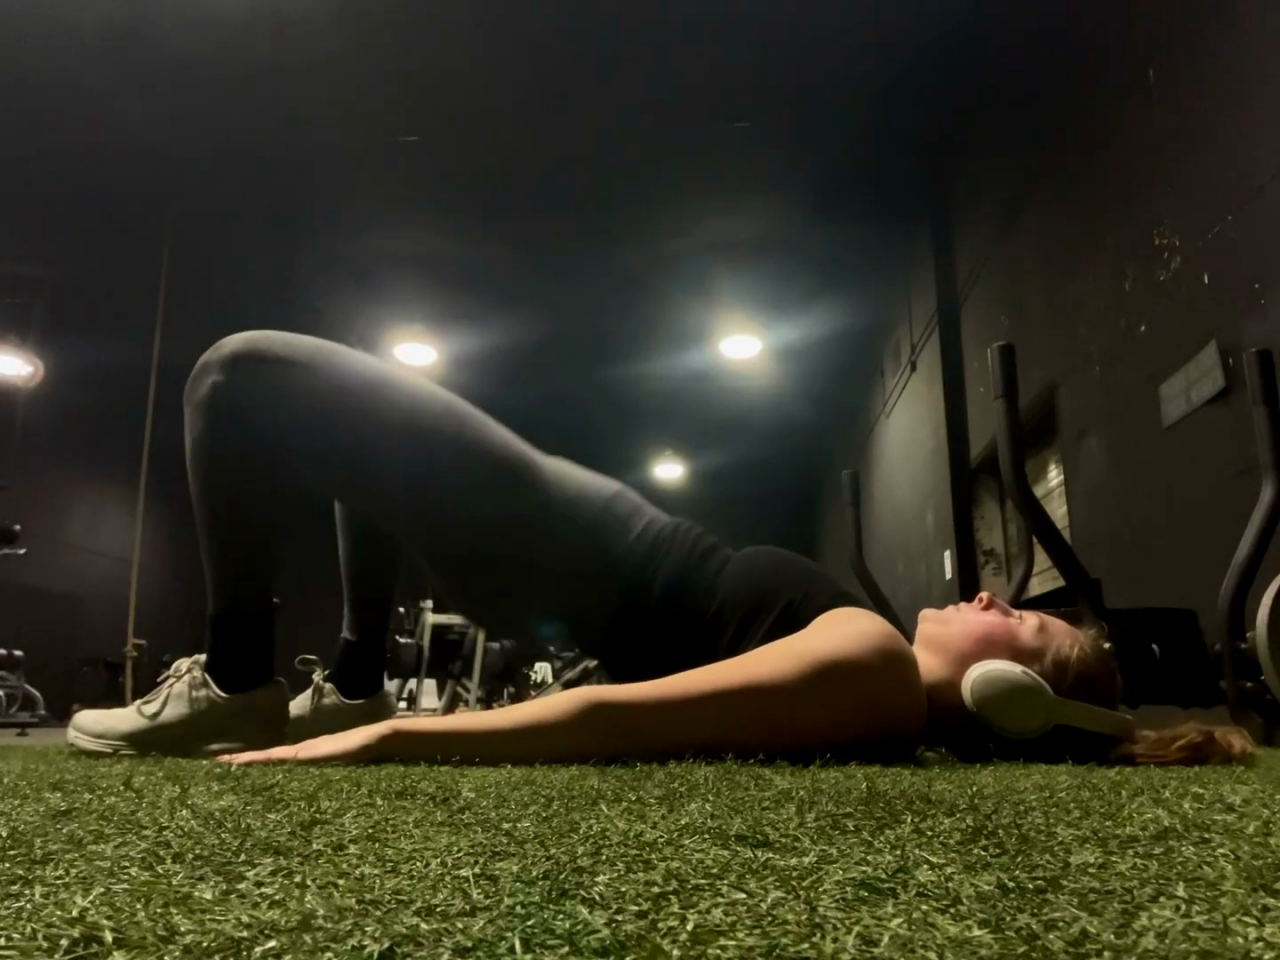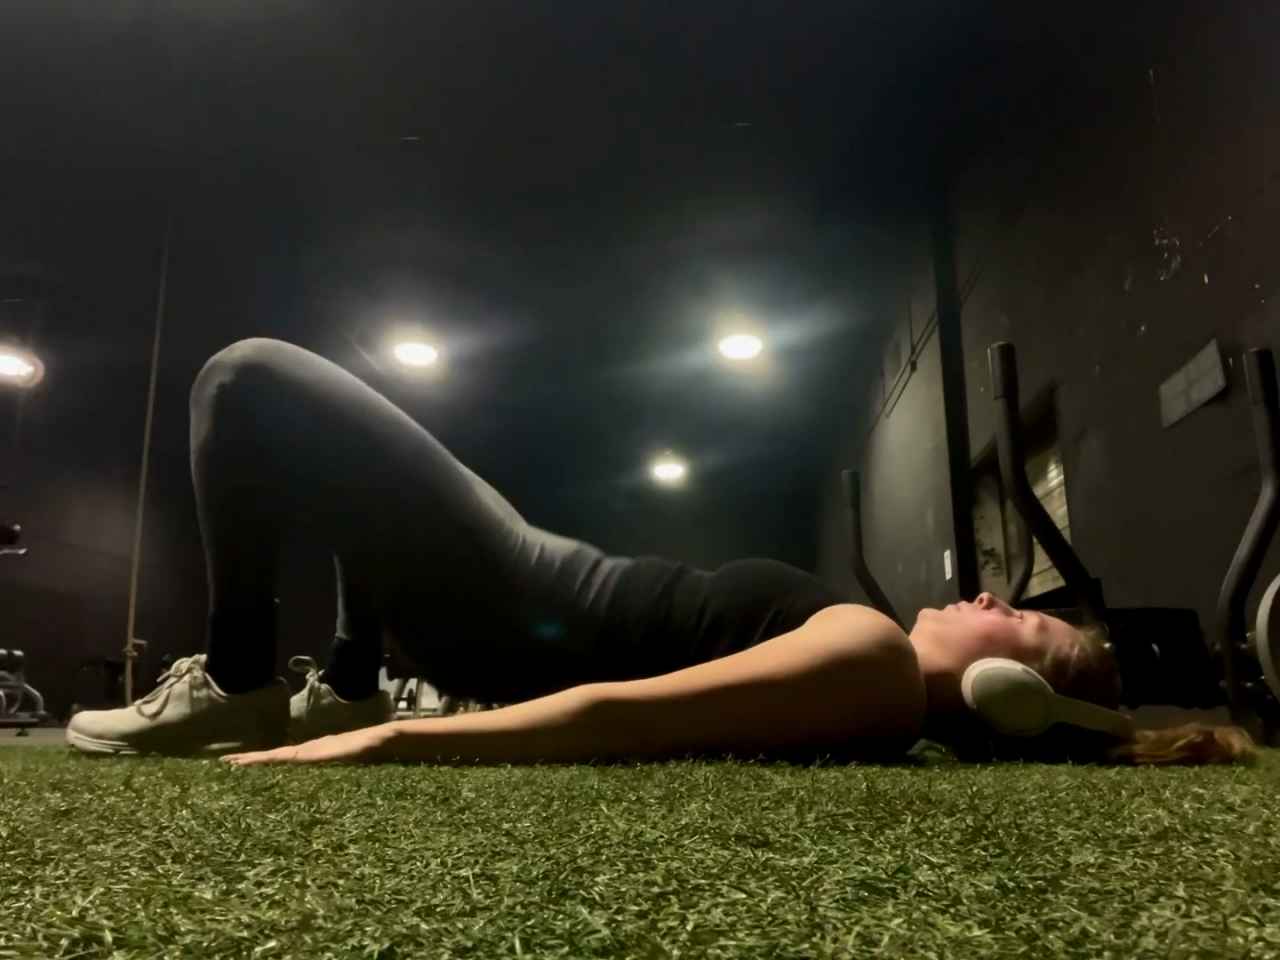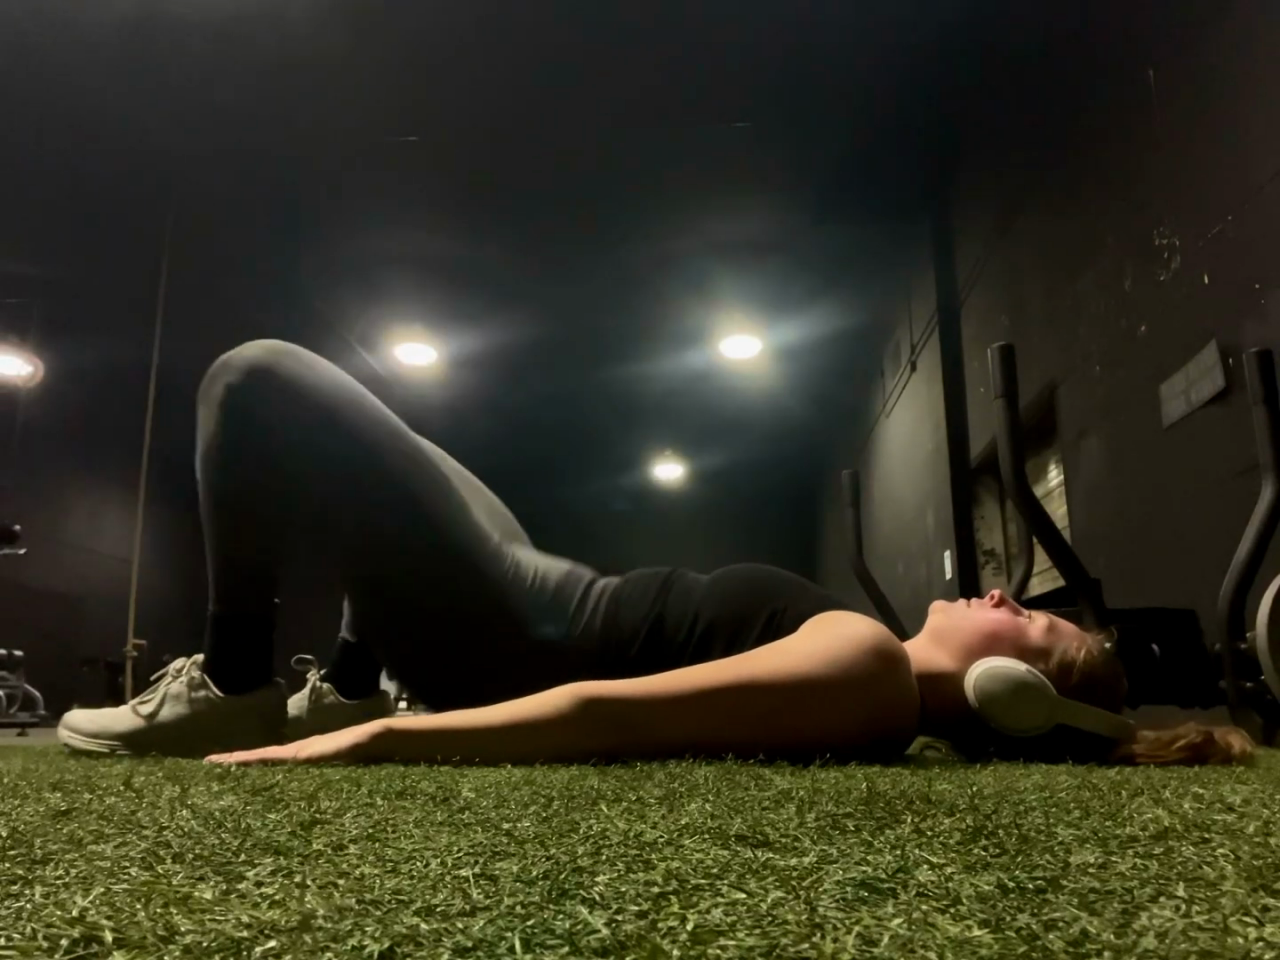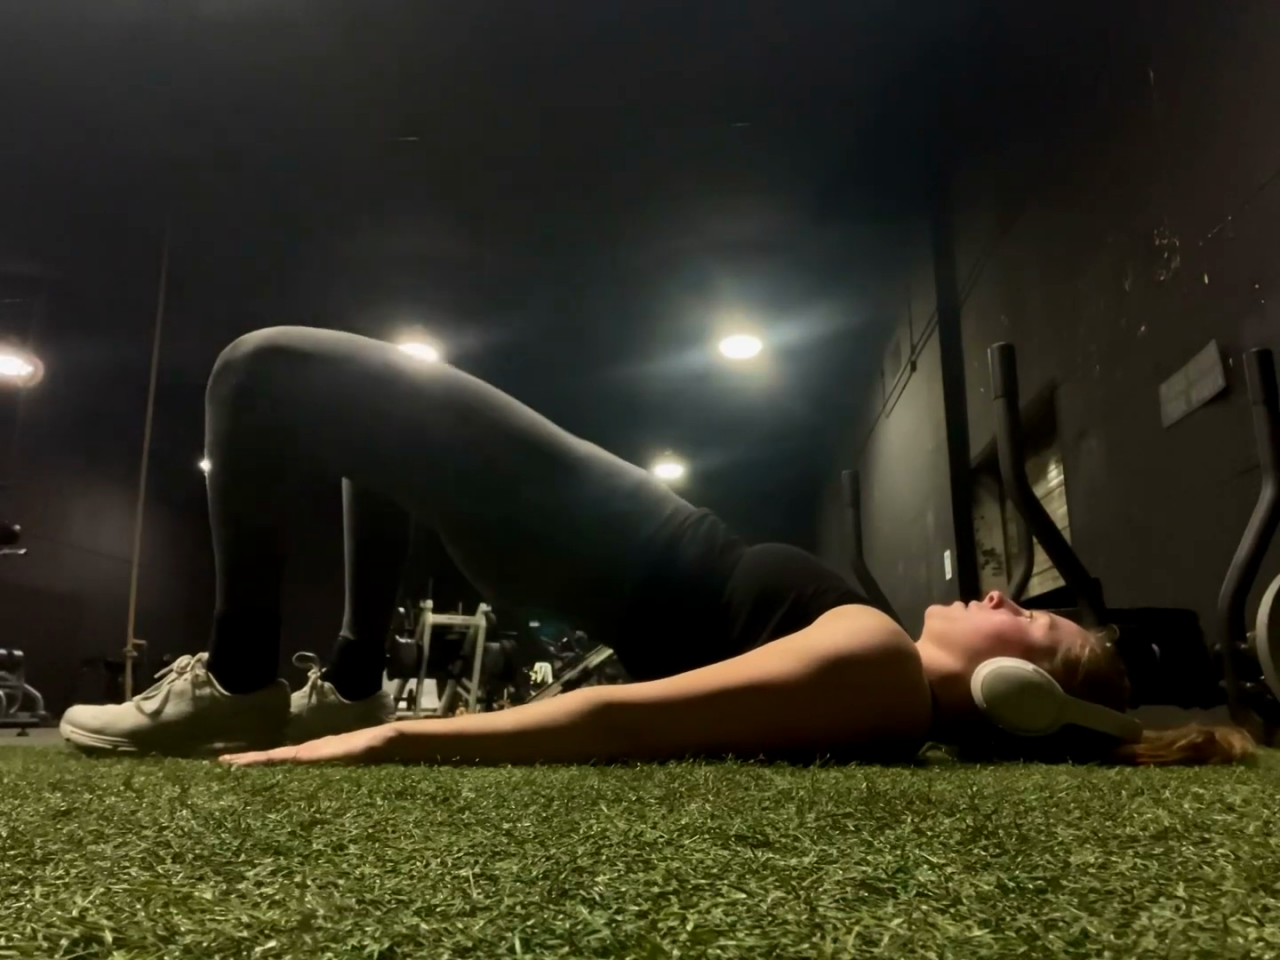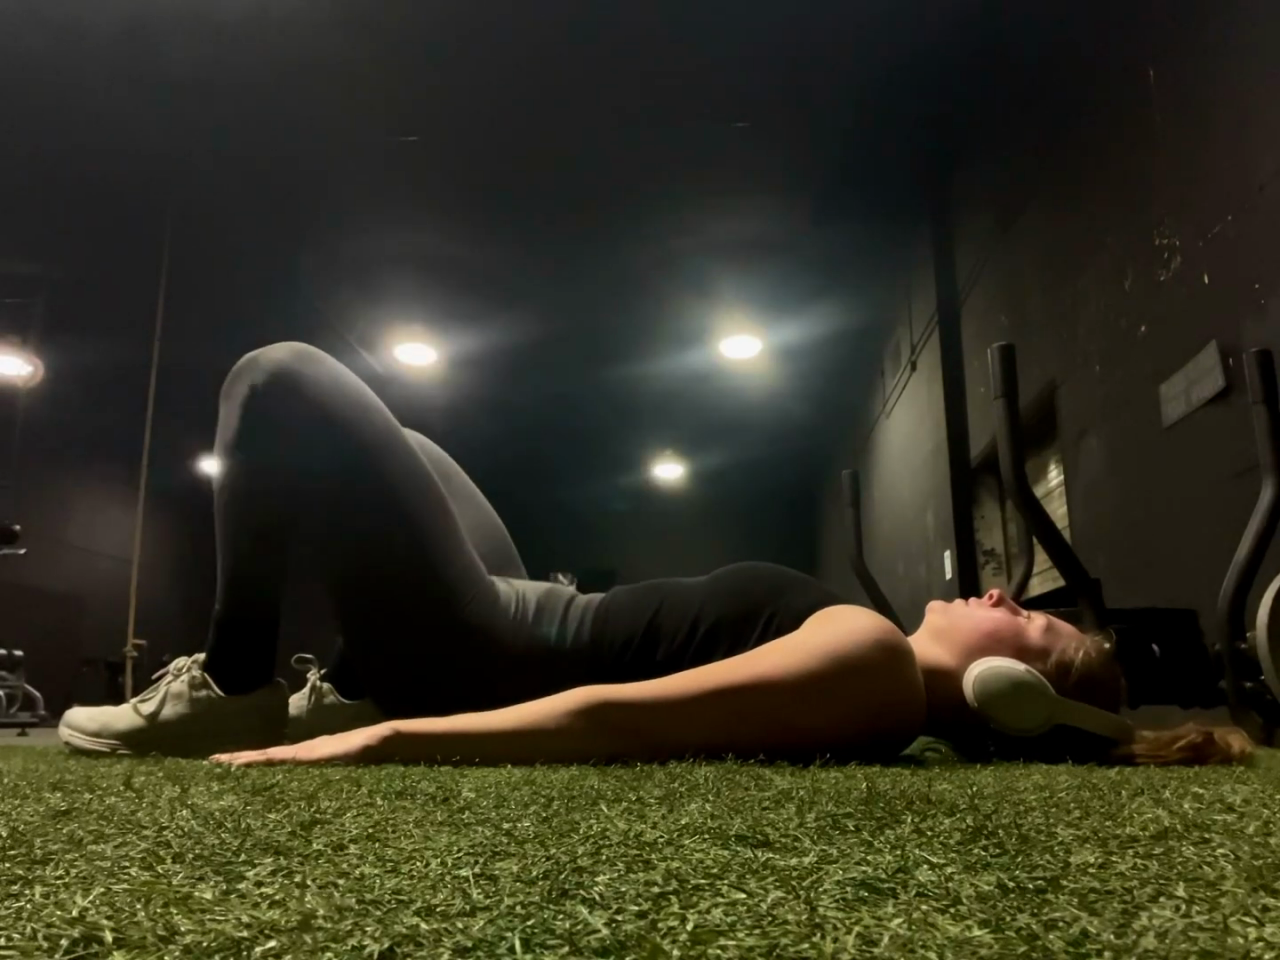
dt=1s
person 1, frame 1
left shoulder: (865, 674)
right shoulder: (900, 688)
left elbow: (610, 721)
left wrist: (384, 741)
right hip: (580, 545)
left knee: (240, 378)
right knee: (368, 431)
left ankle: (232, 693)
right ankle: (347, 683)
person 1, frame 2
left shoulder: (868, 664)
right shoulder: (899, 685)
left elbow: (615, 718)
left wrist: (383, 745)
left hip: (509, 618)
right hip: (547, 590)
left knee: (247, 381)
right knee: (366, 452)
left ankle: (232, 693)
right ankle: (341, 687)
person 1, frame 3
left shoulder: (862, 675)
right shoulder: (896, 691)
left elbow: (606, 718)
left wrist: (375, 743)
left hip: (500, 625)
right hip: (537, 611)
left knee: (255, 382)
right knee: (379, 451)
left ankle: (229, 693)
right ankle: (343, 686)
person 1, frame 4
left shoulder: (876, 674)
right shoulder: (906, 689)
left elbow: (623, 723)
left wrist: (394, 744)
right hip: (605, 529)
left knee: (265, 371)
right knee: (369, 415)
left ankle: (236, 690)
right ankle: (348, 685)
person 1, frame 5
left shoulder: (868, 667)
right shoulder: (899, 689)
left elbow: (614, 721)
left wrist: (382, 743)
left hip: (476, 654)
right hip: (521, 617)
left knee: (283, 380)
right knee: (388, 438)
left ankle: (229, 693)
right ankle: (344, 689)
